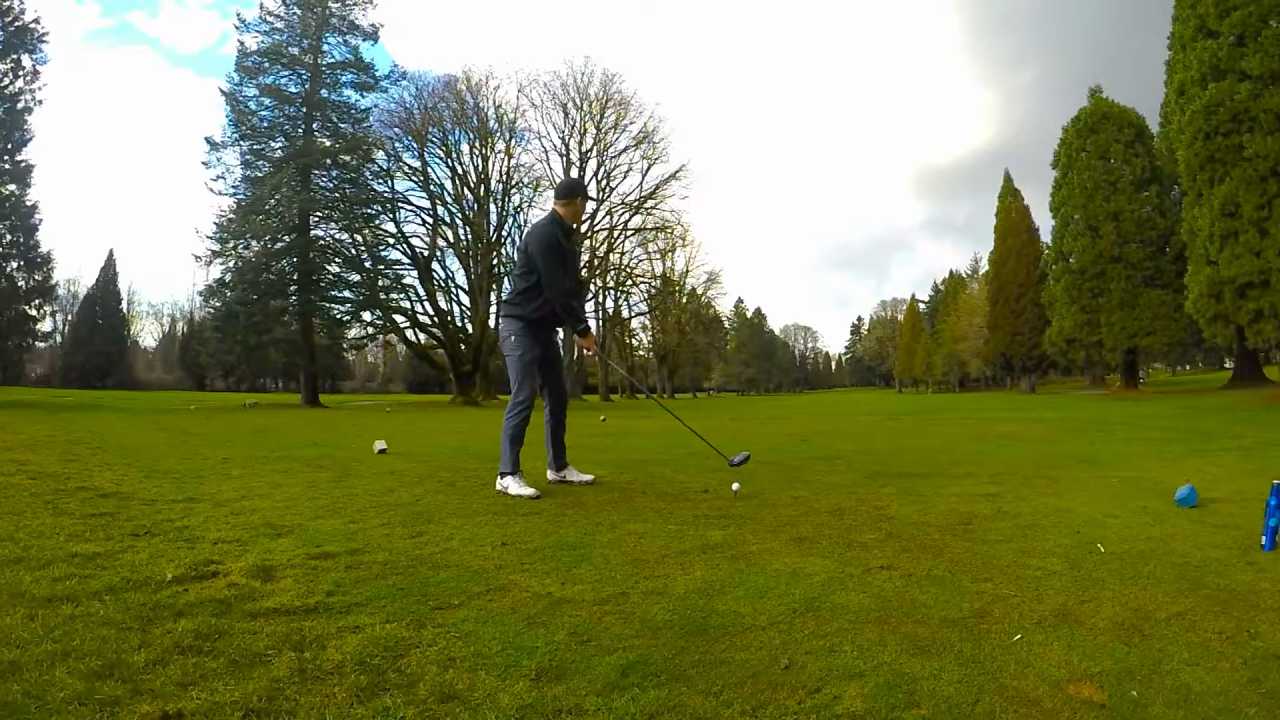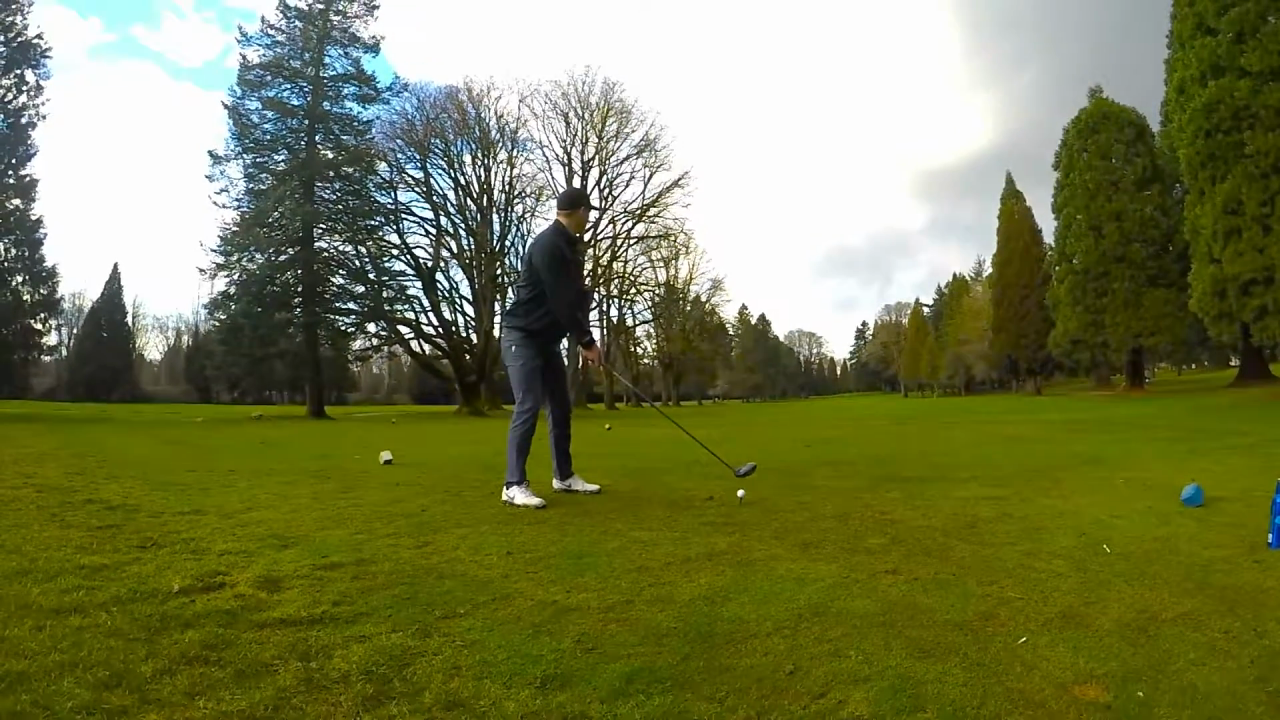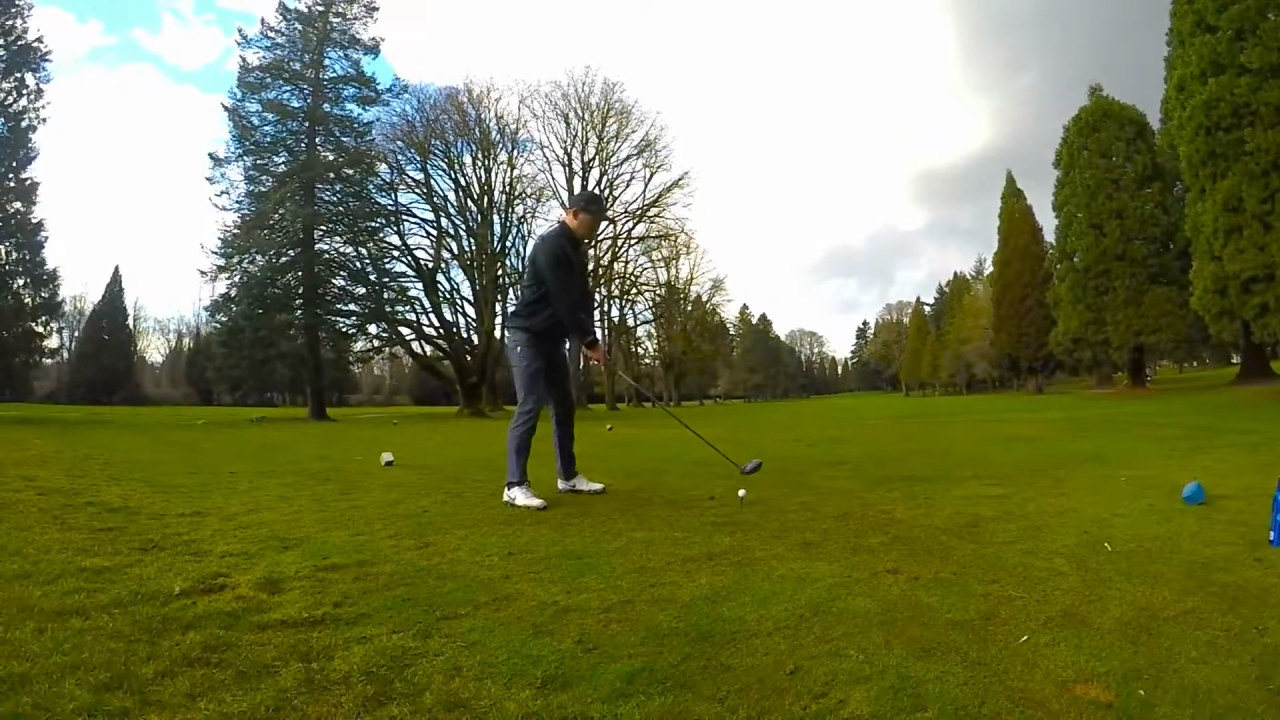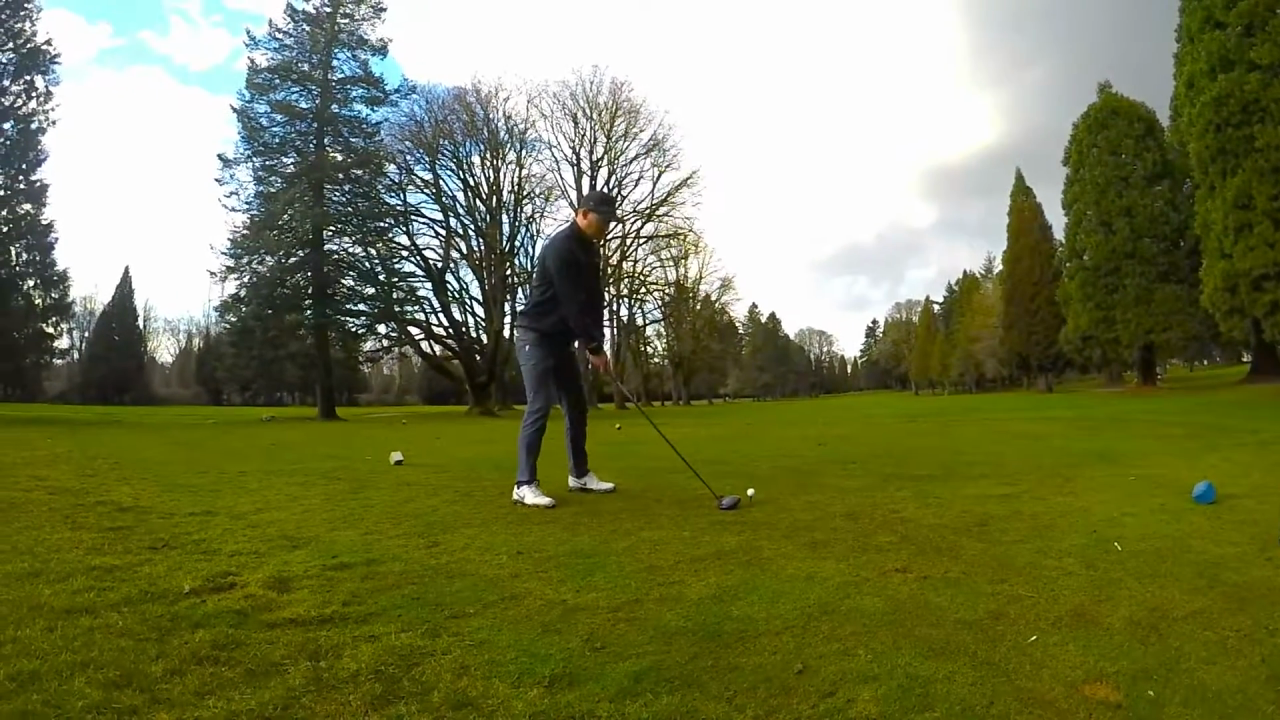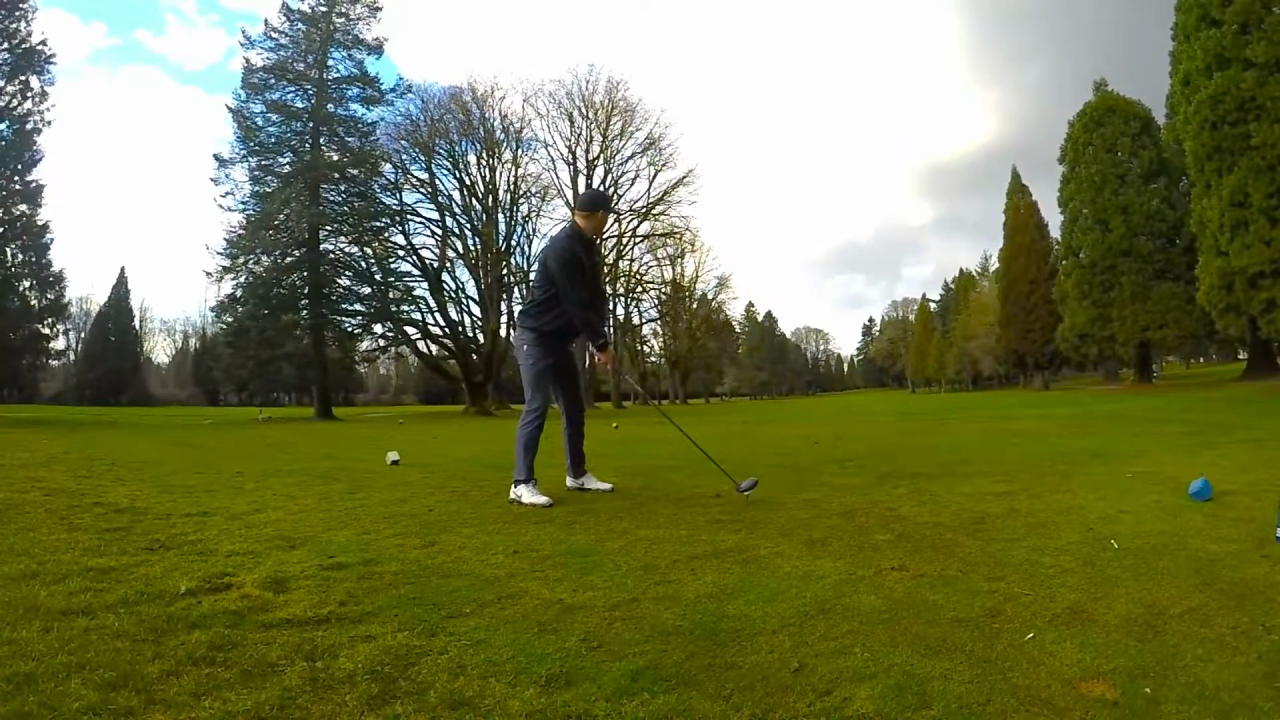
dt=1s
person 1, frame 1
left shoulder: (566, 237)
right shoulder: (544, 234)
left elbow: (573, 287)
right elbow: (556, 290)
left wrist: (579, 328)
right wrist: (581, 329)
left hip: (544, 328)
right hip: (521, 325)
left knee: (557, 397)
right knee: (524, 396)
left ankle: (558, 467)
right ankle: (508, 474)
person 1, frame 2
left shoulder: (570, 247)
right shoulder: (548, 246)
left elbow: (578, 298)
right elbow: (560, 301)
left wrist: (583, 339)
right wrist: (586, 341)
left hip: (547, 338)
right hip: (522, 336)
left knee: (561, 407)
right knee: (529, 406)
left ankle: (564, 476)
right ankle: (514, 485)
person 1, frame 3
left shoulder: (575, 249)
right shoulder: (551, 246)
left elbow: (582, 299)
right elbow: (564, 302)
left wrist: (587, 339)
right wrist: (590, 341)
left hip: (552, 339)
right hip: (527, 336)
left knee: (564, 407)
right knee: (530, 406)
left ankle: (568, 476)
right ankle: (516, 485)
person 1, frame 4
left shoulder: (591, 251)
right shoulder: (561, 247)
left elbow: (594, 301)
right elbow: (571, 304)
left wrist: (596, 343)
right wrist: (594, 347)
left hip: (562, 339)
right hip: (536, 336)
left knee: (576, 405)
right knee: (540, 406)
left ankle: (579, 474)
right ankle: (525, 485)
person 1, frame 5
left shoulder: (590, 248)
right shoulder: (562, 248)
left elbow: (596, 299)
right elbow: (576, 304)
left wrist: (600, 341)
right wrist: (601, 344)
left hip: (561, 339)
right hip: (535, 336)
left knee: (574, 406)
right knee: (537, 406)
left ankle: (577, 474)
right ankle: (522, 483)
